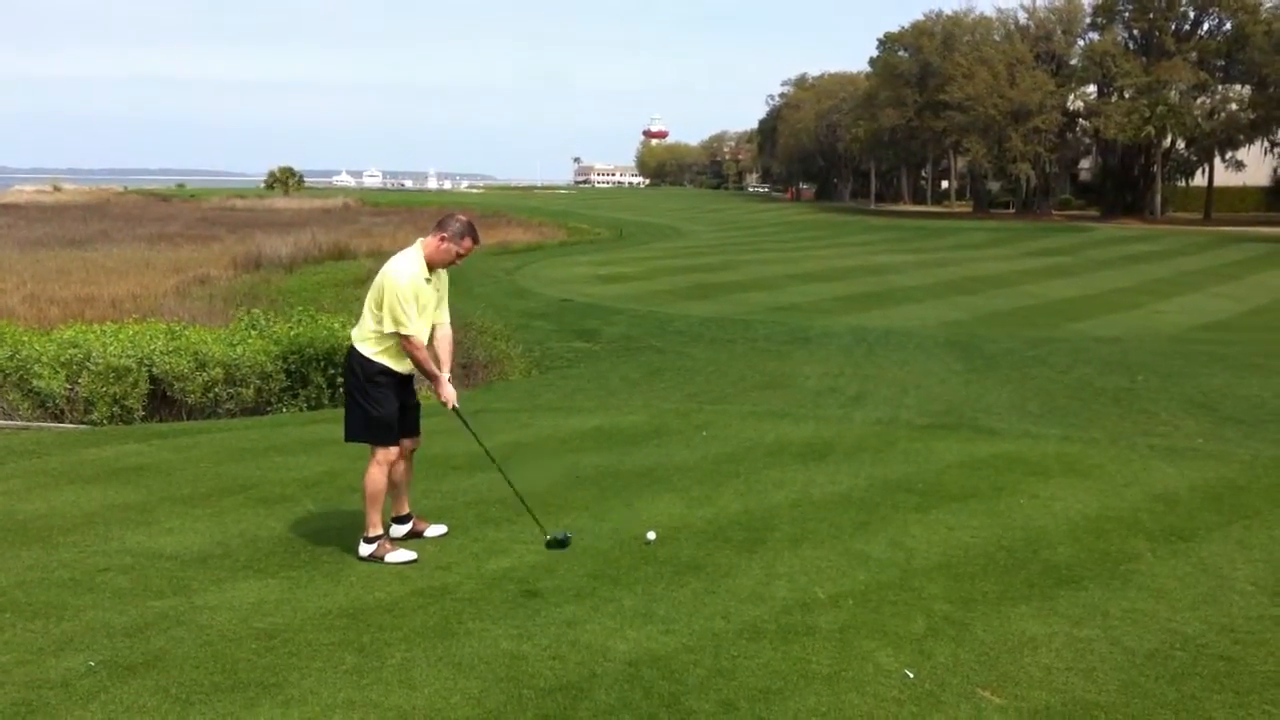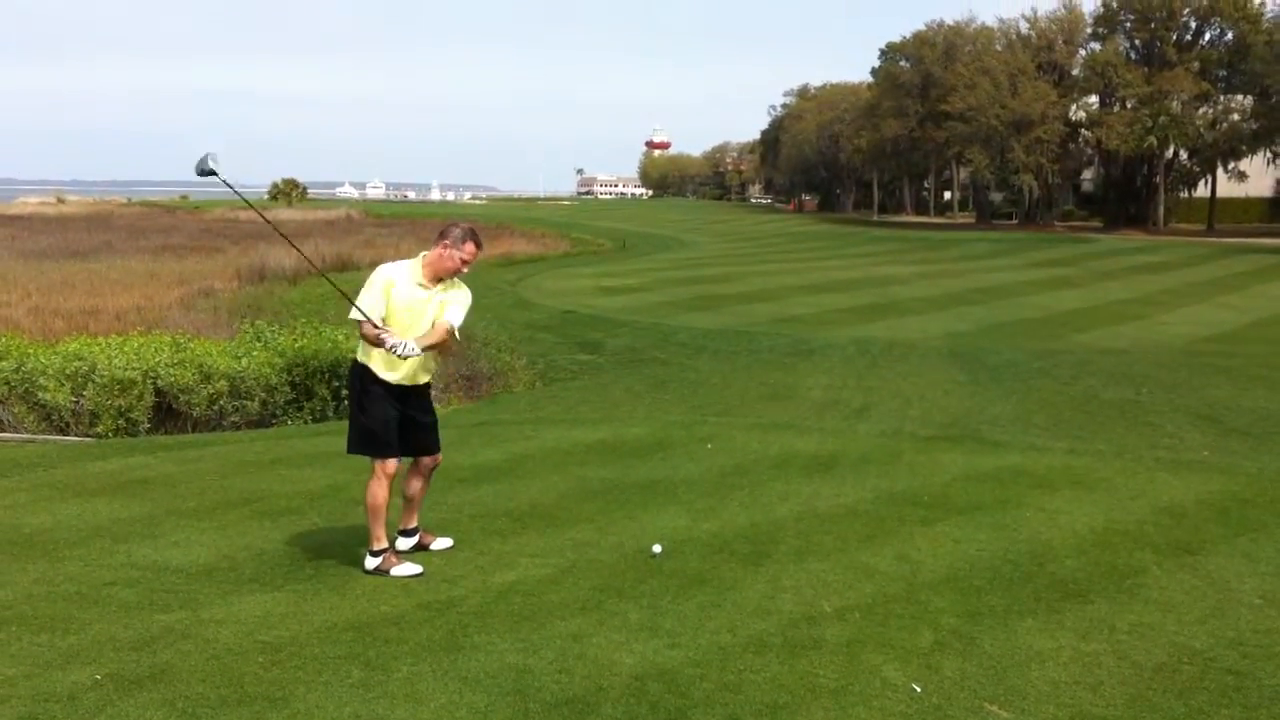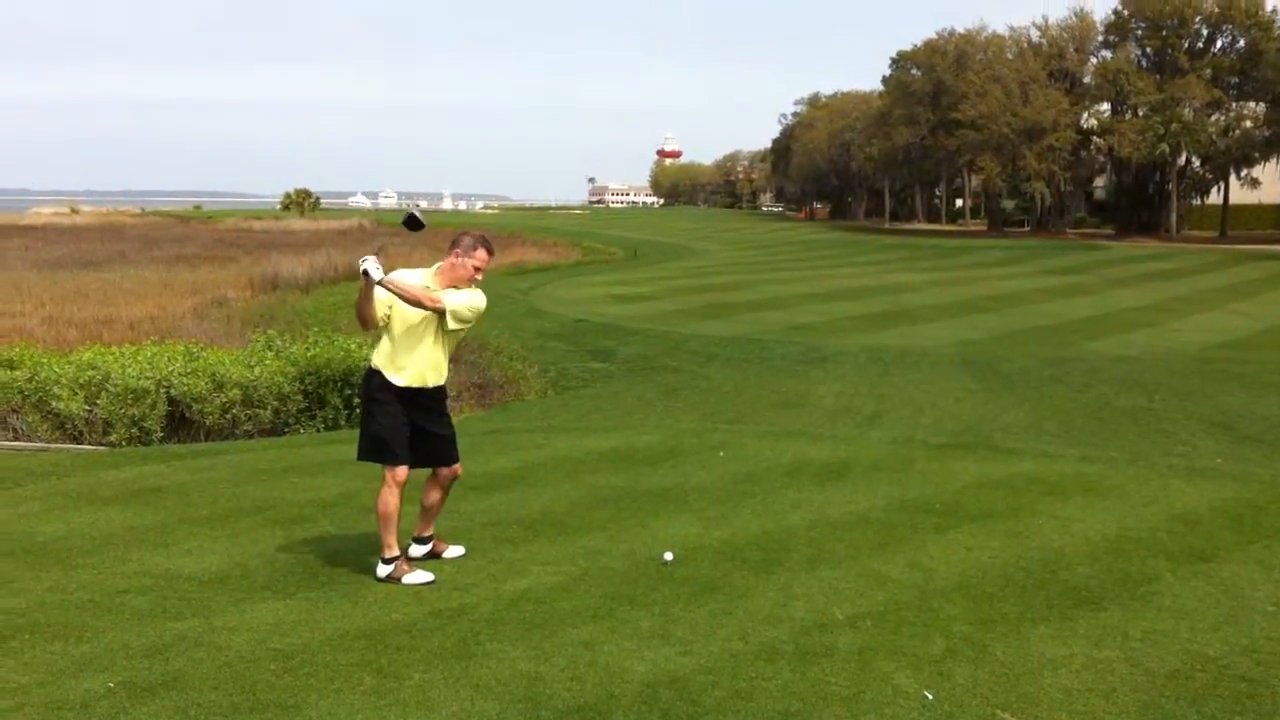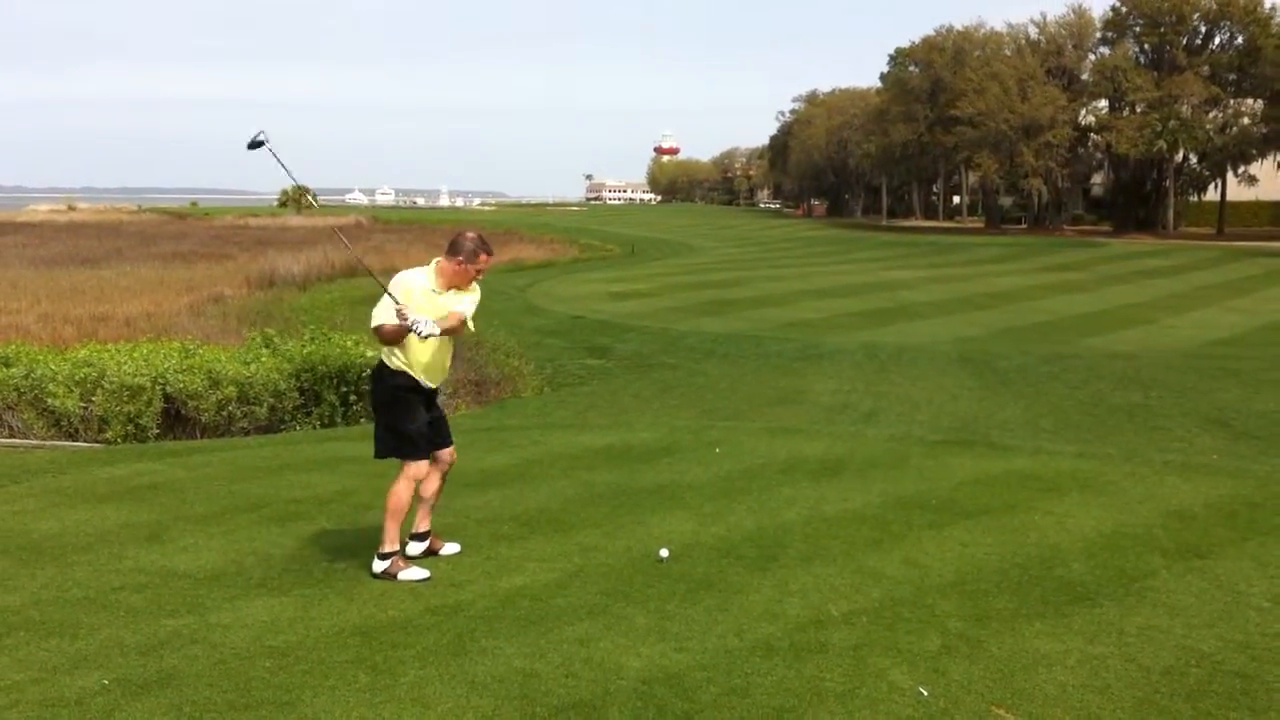
dt=0.3s
person 1, frame 1
left shoulder: (437, 274)
right shoulder: (403, 274)
left elbow: (442, 327)
right elbow: (409, 339)
left wrist: (444, 374)
right wrist: (438, 381)
left hip: (397, 369)
right hip: (371, 367)
left knee: (407, 444)
right knee: (385, 452)
left ankle: (402, 520)
right ankle: (372, 539)
person 1, frame 2
left shoulder: (459, 294)
right shoulder: (389, 274)
left elbow: (445, 331)
right elbow: (365, 327)
left wrist: (416, 345)
right wrist: (387, 339)
left hip: (415, 386)
right hip: (374, 381)
left knee: (428, 459)
right knee: (386, 466)
left ankle: (409, 533)
right ankle: (378, 552)
person 1, frame 3
left shoulder: (474, 300)
right shoulder: (403, 276)
left elbow: (430, 302)
right elbow: (367, 322)
left wrist: (383, 279)
right wrist: (368, 286)
left hip: (429, 394)
right hip: (386, 387)
left knee: (449, 470)
right knee: (396, 474)
left ankle: (423, 540)
right ankle: (390, 560)
person 1, frame 4
left shoulder: (470, 291)
right shoulder: (407, 282)
left elbow: (458, 320)
right elbow: (381, 333)
left wrist: (433, 325)
right wrist: (403, 326)
left hip: (425, 386)
right hip: (397, 385)
left knee: (444, 456)
right knee: (414, 467)
left ankle: (420, 537)
right ankle: (387, 556)
